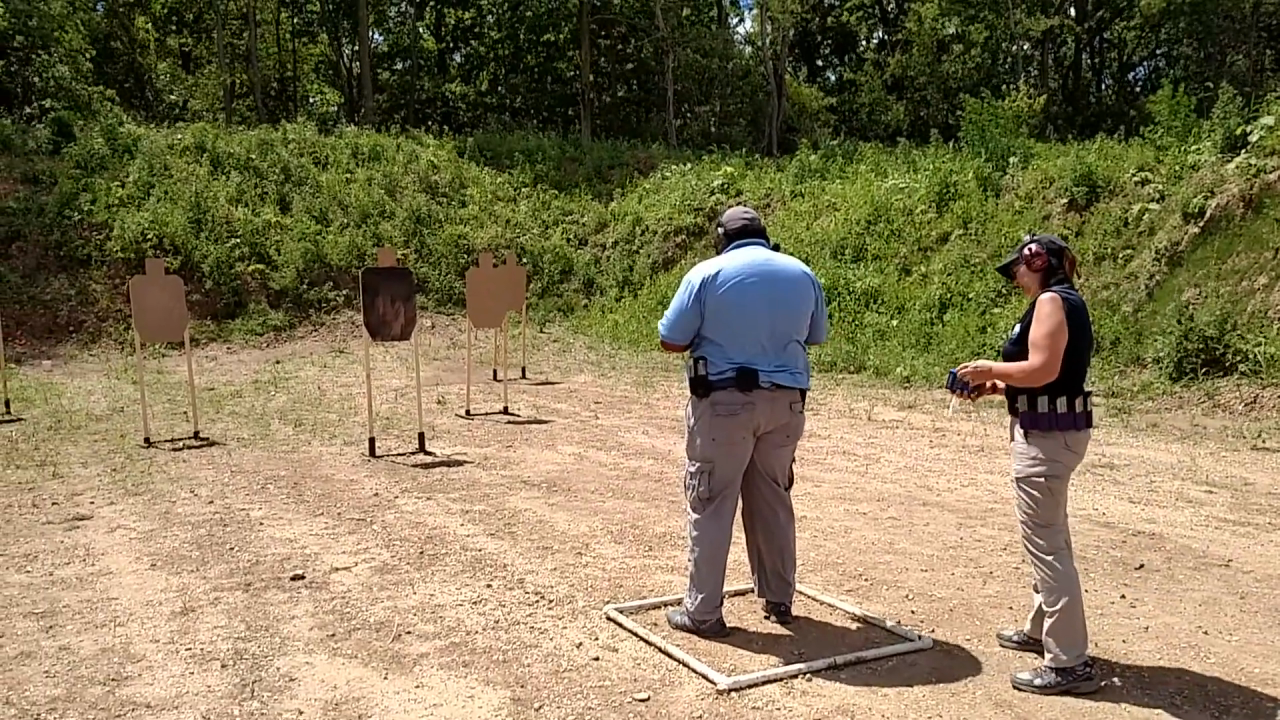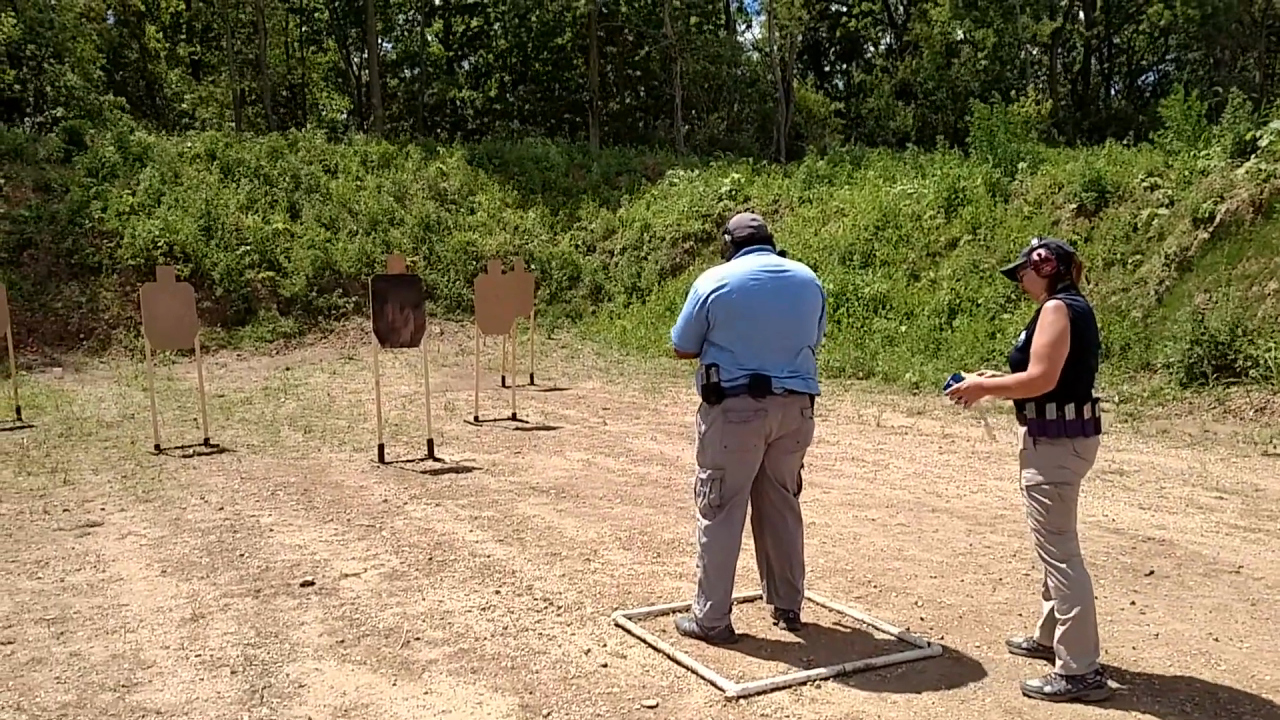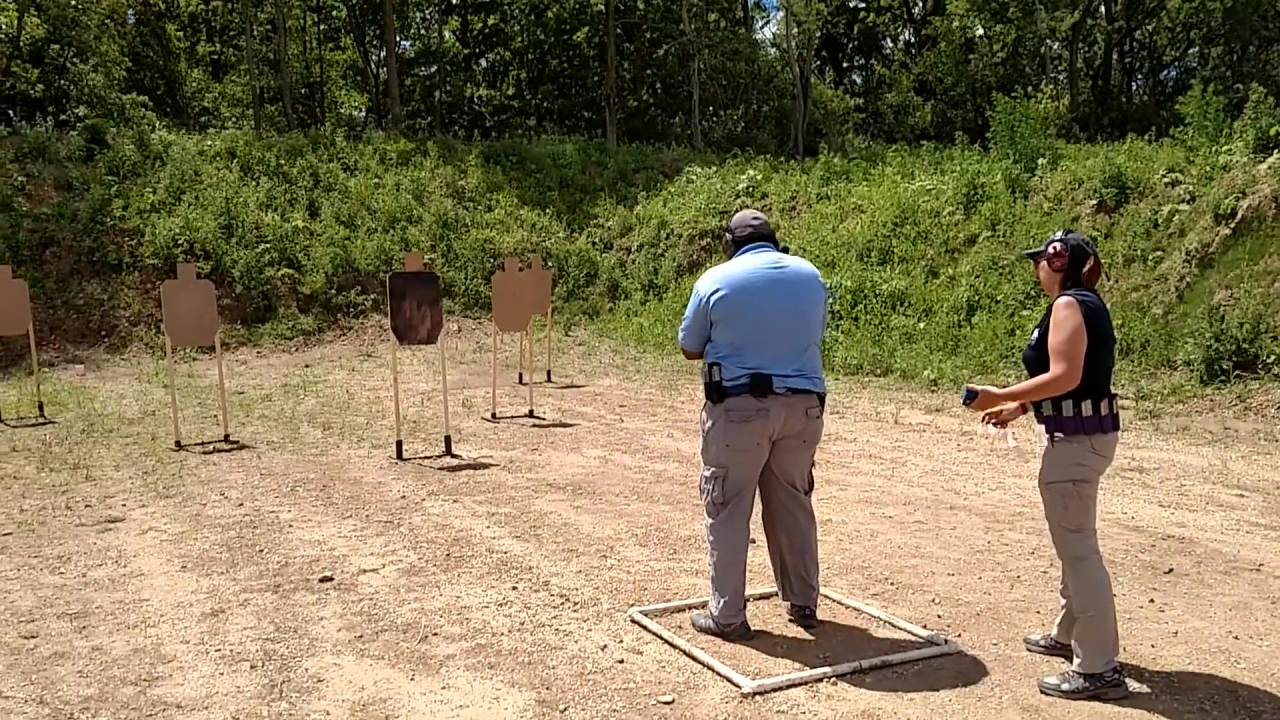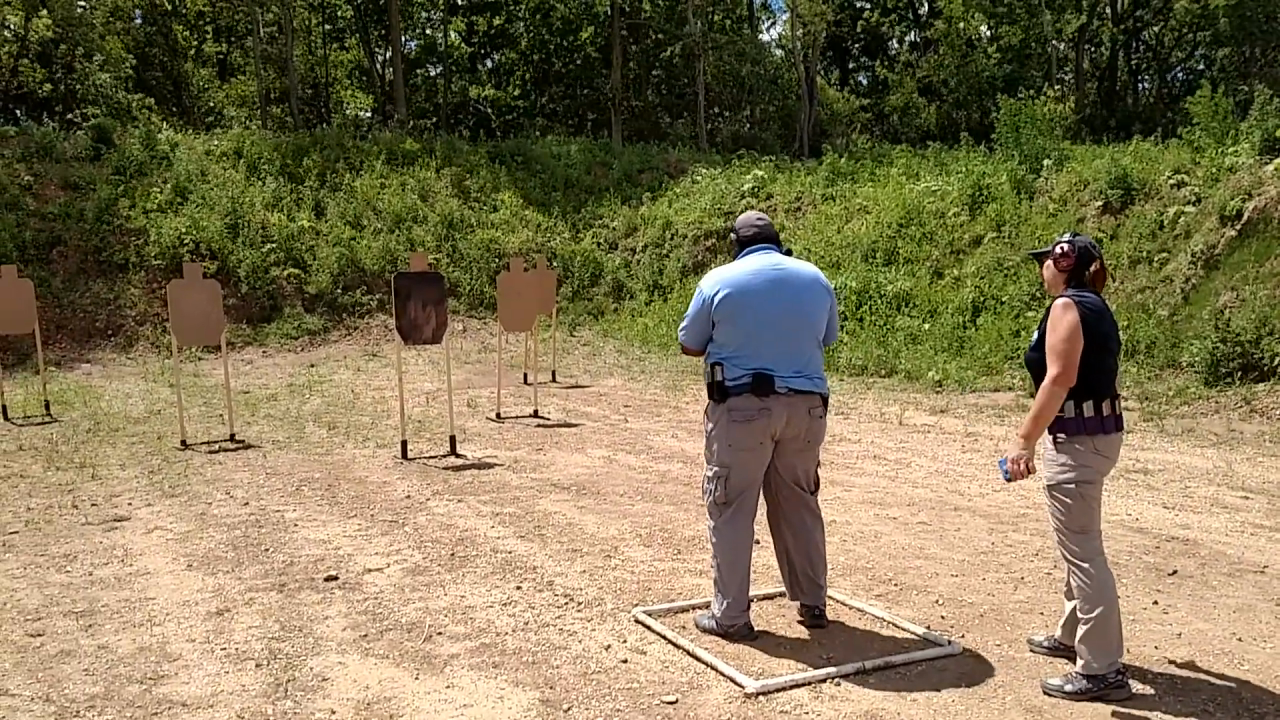
dt=0.5s
person 1, frame 1
left shoulder: (1051, 300)
right shoulder: (1061, 301)
left elbow: (1042, 369)
left wrist: (988, 368)
right wrist: (995, 384)
left hip: (1046, 433)
right hip: (1051, 429)
left knee: (1045, 542)
right knee: (1048, 536)
left ankle: (1069, 662)
right ankle: (1041, 629)
person 1, frame 2
left shoulder: (1057, 309)
right shoulder: (1072, 308)
left elbow: (1040, 379)
left wrist: (984, 386)
right wrist: (994, 381)
left hip: (1055, 440)
right hip: (1063, 436)
left knee: (1059, 550)
right knee: (1054, 544)
left ankle: (1080, 670)
right ankle: (1050, 636)
person 1, frame 3
left shoulder: (1068, 304)
right shoulder: (1086, 303)
left elbow: (1064, 377)
left wrist: (1001, 396)
right wrist: (1019, 408)
left hip: (1074, 438)
right hip: (1083, 432)
left knee: (1078, 548)
right knee: (1073, 544)
left ankle: (1099, 668)
right ankle: (1070, 634)
person 1, frame 4
left shoulder: (1066, 305)
right shoulder: (1093, 306)
left elbow: (1060, 379)
left wrist: (1025, 441)
left hip: (1077, 438)
right hip: (1096, 431)
left knee: (1082, 550)
right knee: (1078, 545)
left ankle: (1100, 670)
right ankle: (1072, 635)
person 2, frame 1
left shoulder: (707, 274)
right shoulder: (802, 274)
left elbow: (671, 340)
right elbow: (816, 337)
left hip: (725, 401)
right hip: (785, 400)
left knee: (711, 506)
right knee: (773, 501)
left ankle: (702, 611)
right ankle: (778, 599)
person 2, frame 2
left shoulder: (715, 281)
right shoulder: (808, 280)
left elbow: (683, 348)
left hip: (735, 408)
right hip: (794, 407)
left knee: (720, 512)
right knee: (782, 507)
left ankle: (711, 618)
right ankle: (788, 606)
person 2, frame 3
left shoulder: (715, 281)
right shoulder: (810, 275)
left elbow: (691, 349)
left hip: (740, 407)
right hip: (803, 404)
left knee: (727, 510)
right knee: (793, 505)
left ankle: (727, 615)
right ankle: (803, 603)
person 2, frame 4
left shoulder: (718, 281)
right shoulder: (815, 278)
left elbow: (690, 345)
right elbow: (827, 339)
left hip: (743, 407)
right hip: (805, 405)
left knee: (731, 512)
right knee: (799, 505)
left ankle: (730, 616)
right ankle: (813, 603)
